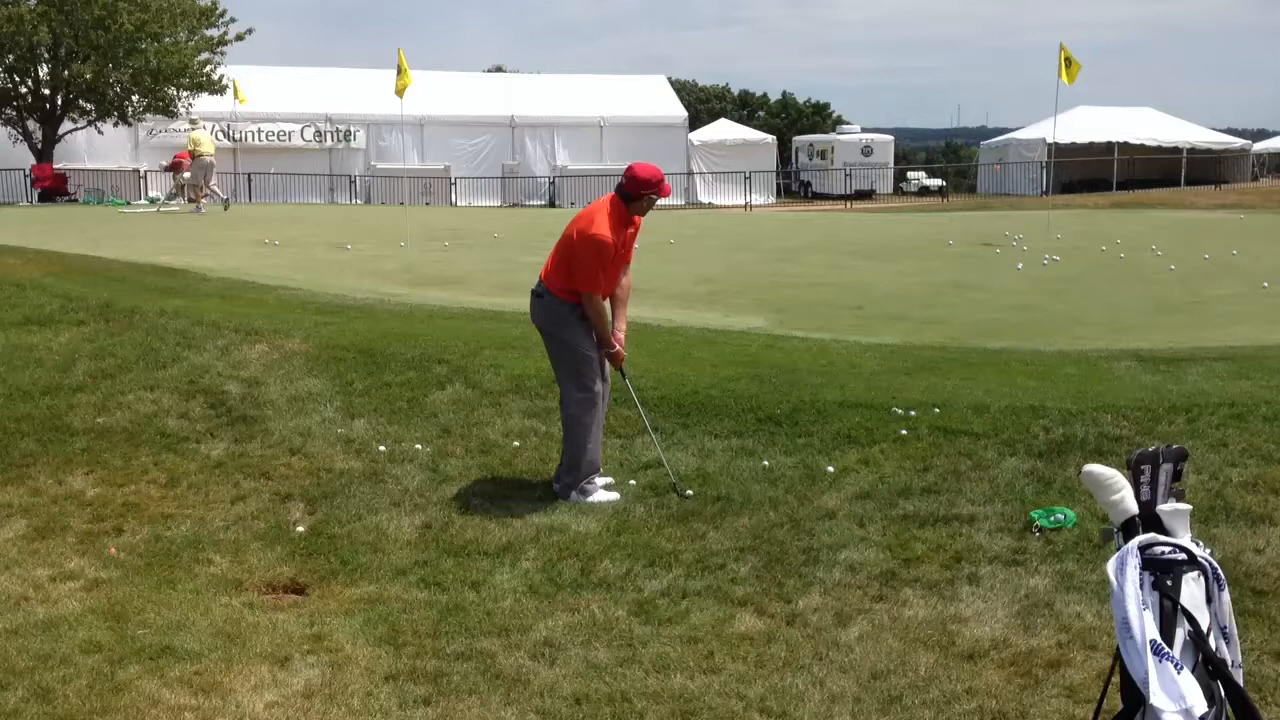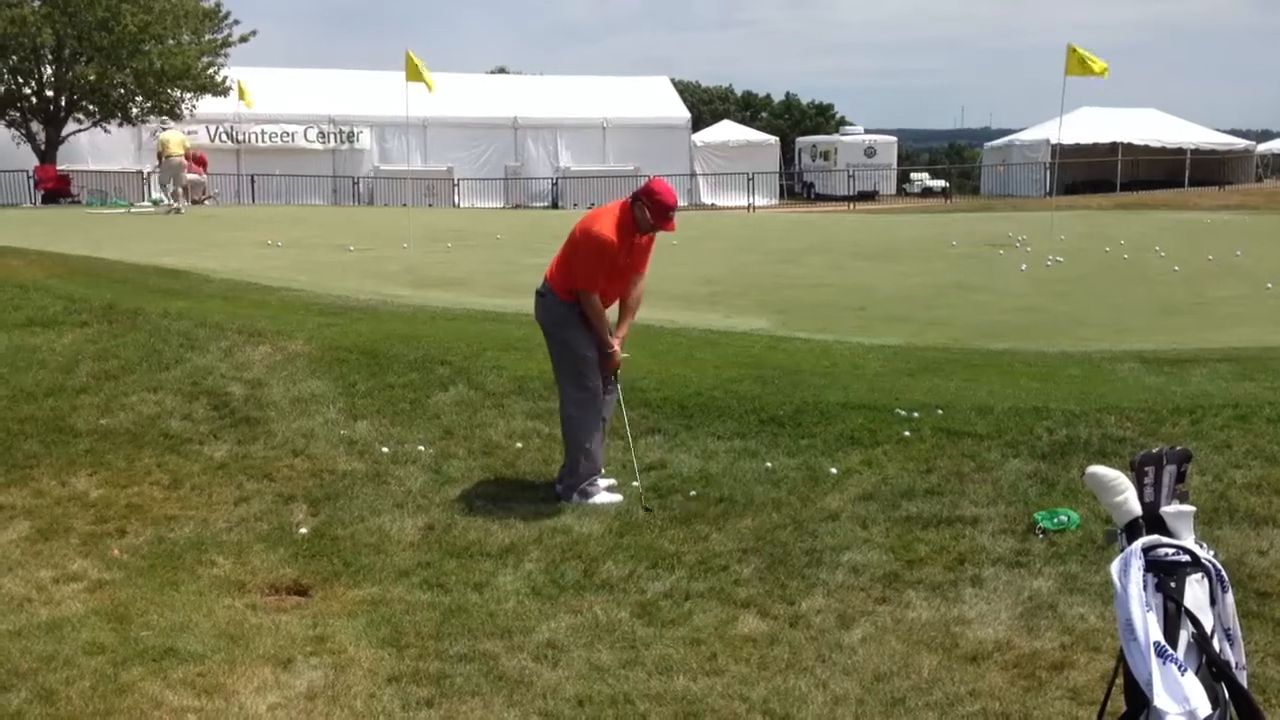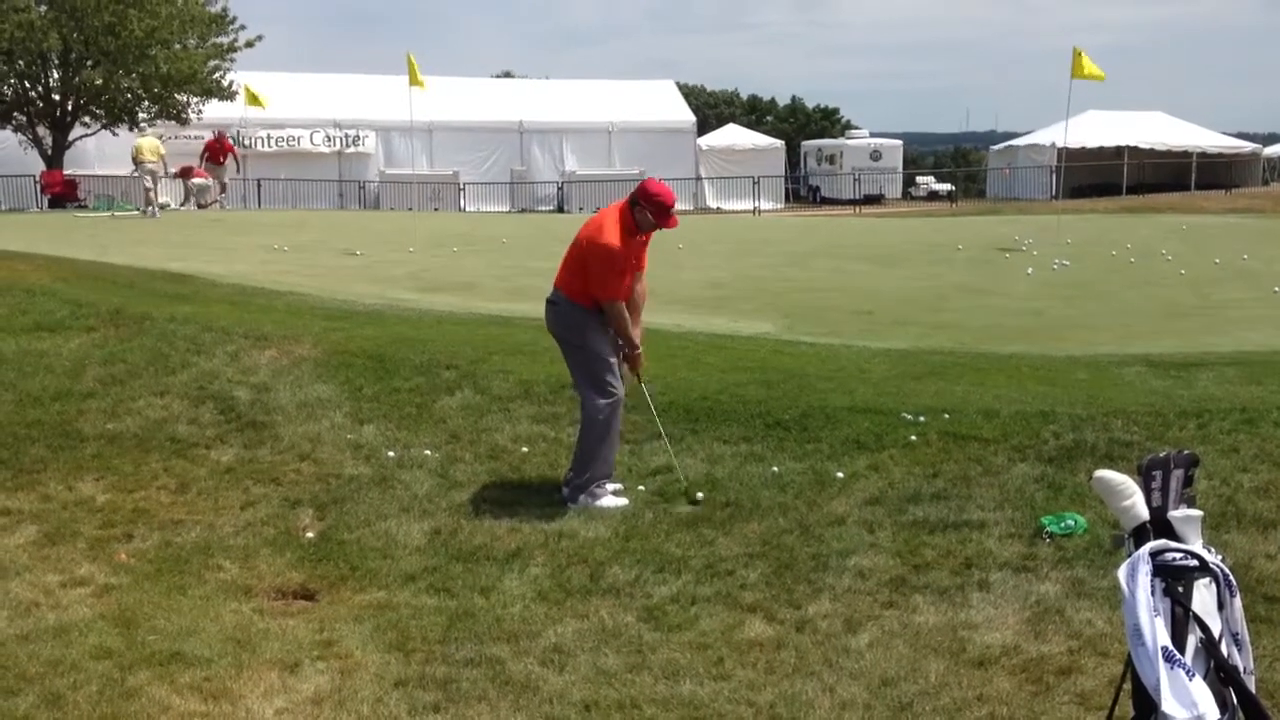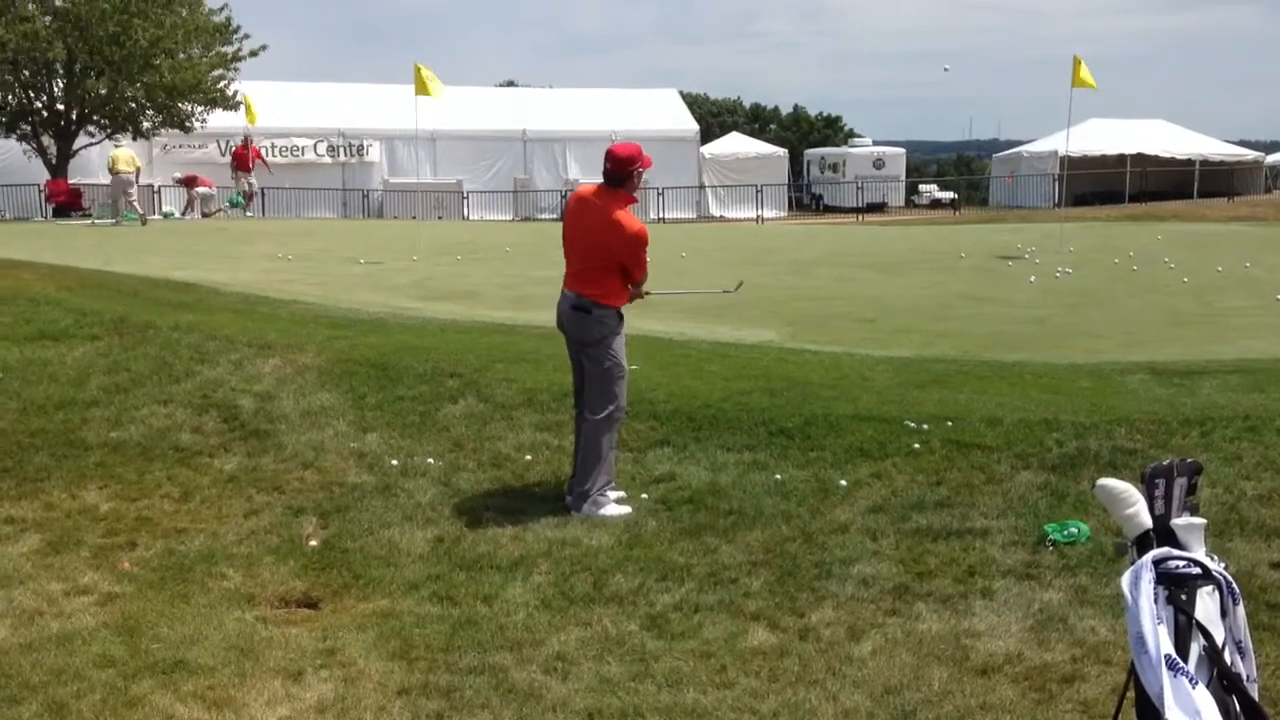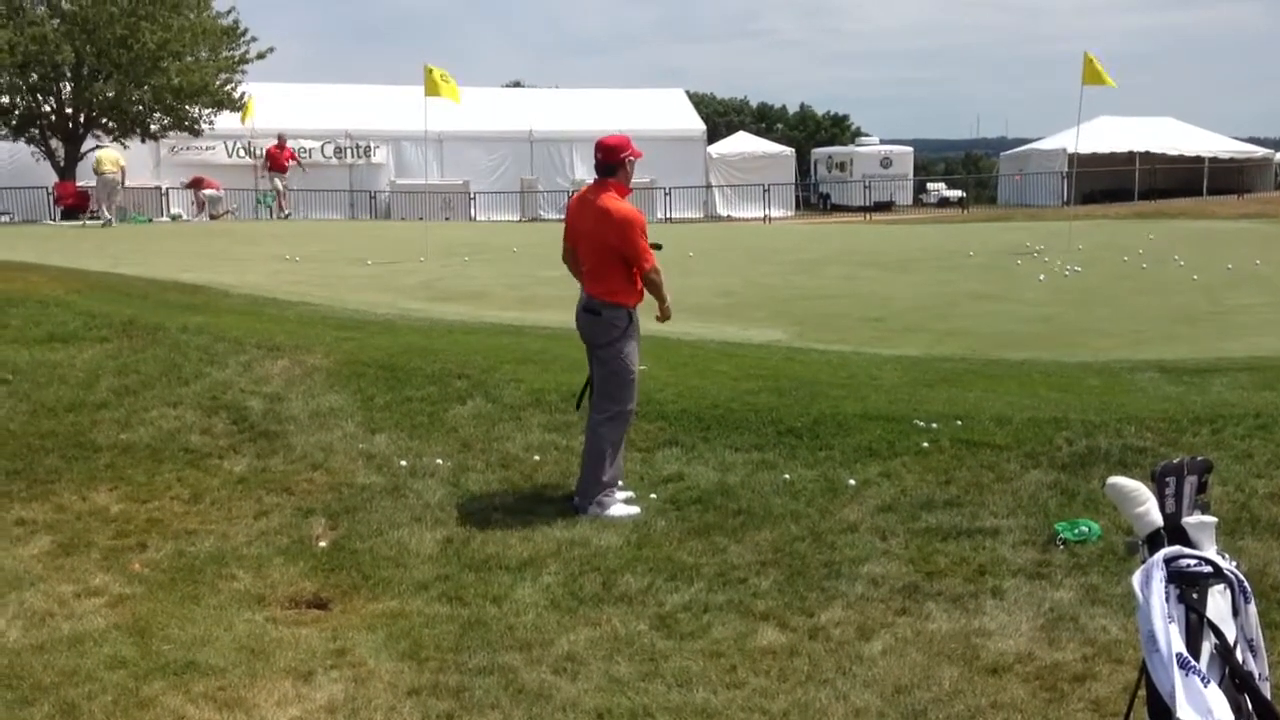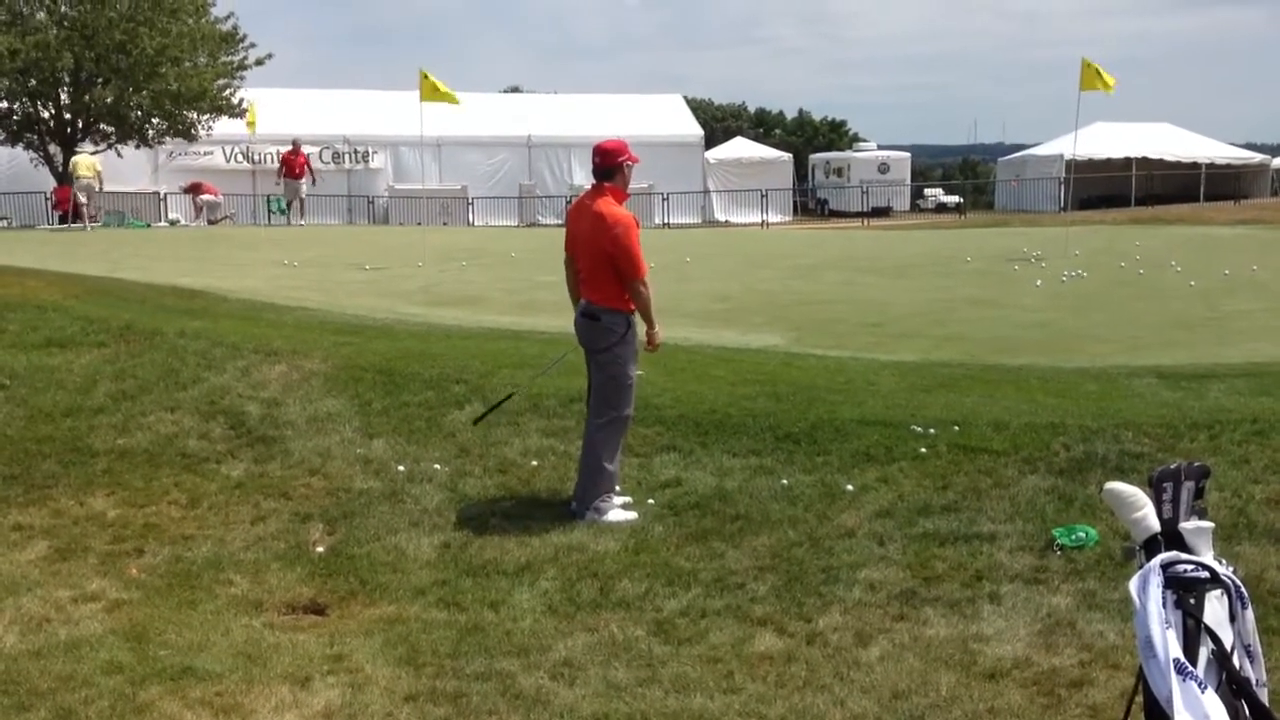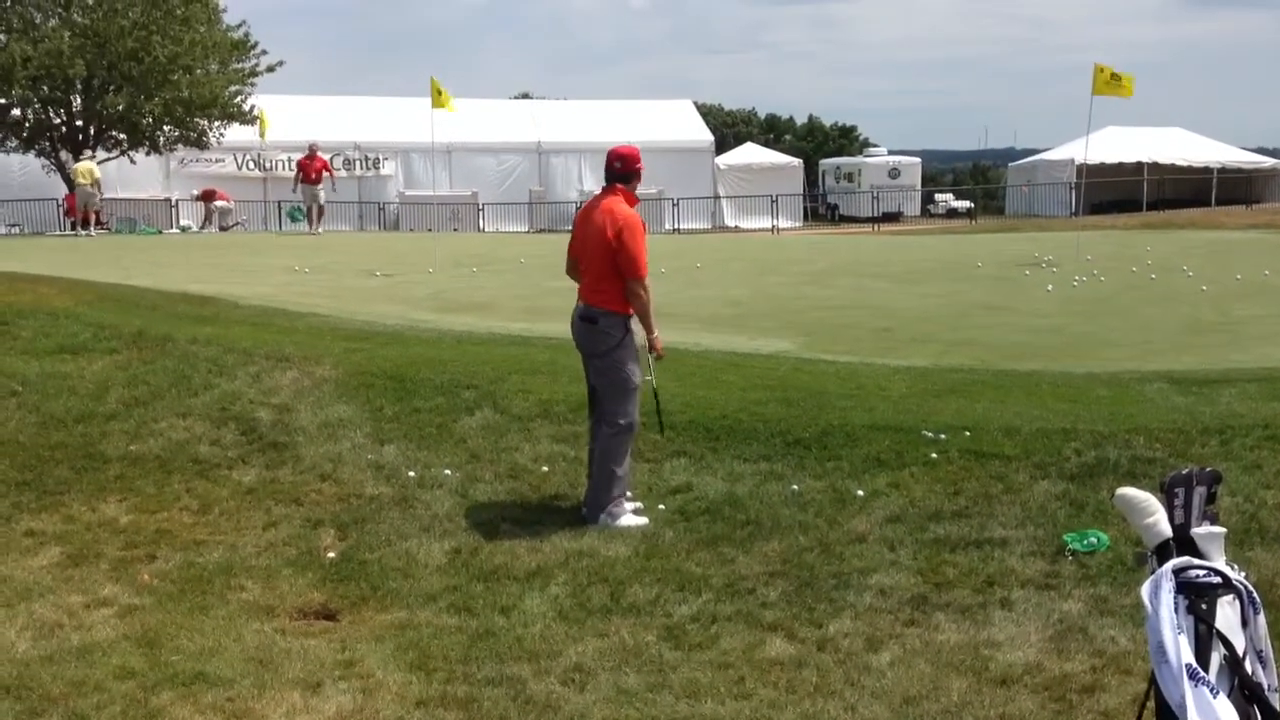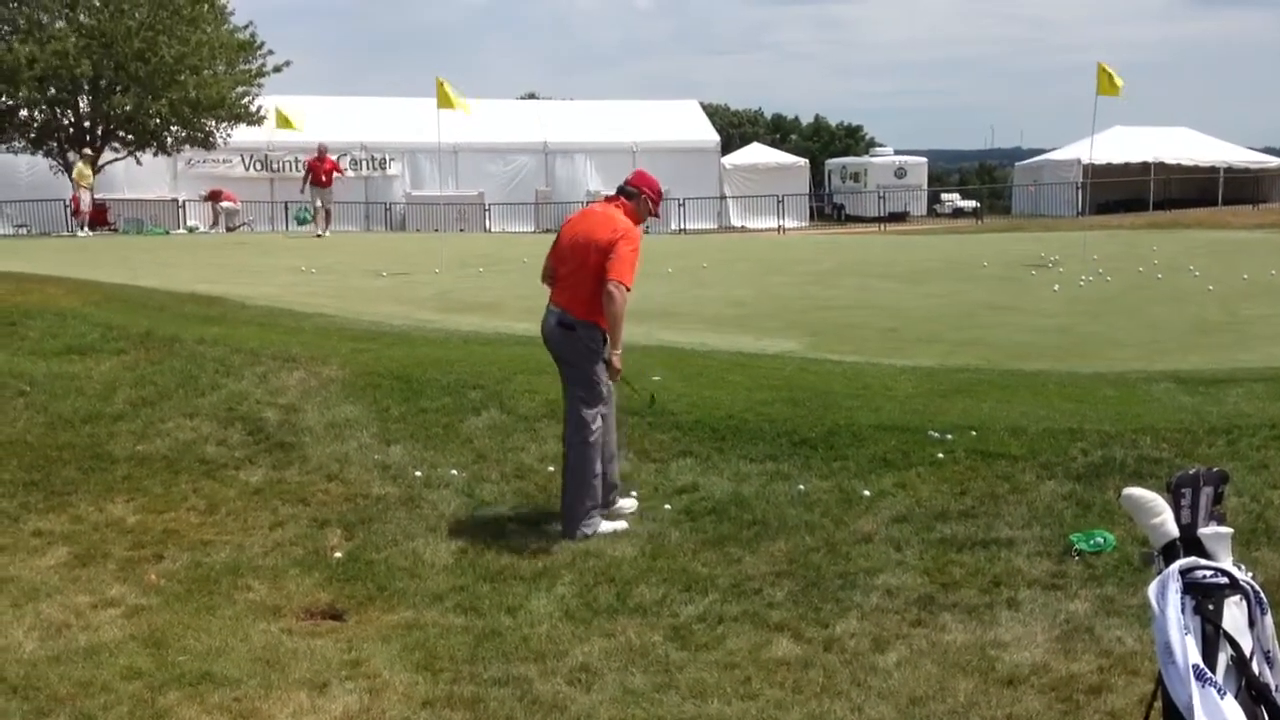
dt=0.7s
person 1, frame 1
left shoulder: (631, 219)
right shoulder: (598, 233)
left elbow: (622, 273)
right elbow: (591, 296)
left wrist: (619, 328)
right wrist: (609, 345)
left hip: (578, 305)
right hip: (559, 307)
left knee: (598, 386)
right knee: (584, 391)
left ankle: (582, 470)
right ankle: (575, 484)
person 1, frame 2
left shoulder: (643, 229)
right shoulder: (601, 233)
left elbow: (635, 284)
right elbow: (588, 295)
left wrist: (619, 336)
right wrist: (607, 346)
left hip: (587, 307)
right hip: (563, 307)
left knee: (605, 386)
right knee: (585, 393)
left ankle: (582, 471)
right ankle: (578, 485)
person 1, frame 3
left shoulder: (636, 227)
right shoulder: (608, 241)
left elbow: (637, 282)
right elbow: (612, 302)
left wrist: (634, 336)
right wrist: (631, 345)
left hip: (588, 310)
right hip: (574, 314)
left knee: (603, 393)
right knee: (606, 396)
left ankle: (585, 476)
right ankle: (585, 488)
person 1, frame 4
left shoulder: (578, 198)
right shoulder: (632, 229)
right elbow: (638, 280)
right wrist: (632, 290)
left hip: (570, 305)
right hip: (599, 317)
left knee: (589, 403)
right knee: (607, 407)
left ankle: (588, 482)
right ankle: (587, 497)
person 1, frame 5
left shoulder: (579, 202)
right shoulder: (624, 214)
left elbow: (569, 257)
right elbow: (648, 272)
right wrist: (664, 303)
left hip: (590, 307)
right hip: (614, 317)
left knee: (604, 403)
right knee: (615, 408)
left ankle: (601, 483)
right ankle: (594, 497)
person 1, frame 6
left shoulder: (579, 207)
right shoulder: (618, 218)
left elbow: (571, 266)
right elbow: (637, 283)
right wrist: (652, 327)
left hip: (589, 316)
right hip: (612, 321)
left knee: (602, 409)
right knee: (612, 413)
left ankle: (599, 488)
right ankle: (592, 502)
person 1, frame 7
left shoulder: (588, 210)
right shoulder: (626, 217)
left elbow: (572, 268)
right elbow: (637, 286)
right wrist: (652, 334)
left hip: (585, 316)
right hip: (608, 324)
left knee: (603, 414)
right knee: (620, 416)
left ankle: (607, 495)
right ankle: (605, 508)
person 1, frame 8
left shoulder: (580, 216)
right shoulder: (626, 230)
left elbow: (547, 273)
right elbow: (614, 291)
right wrist: (615, 349)
left hip: (556, 320)
right hip: (580, 330)
left knee: (599, 408)
right knee: (586, 422)
left ankle: (604, 497)
right ankle: (580, 519)
